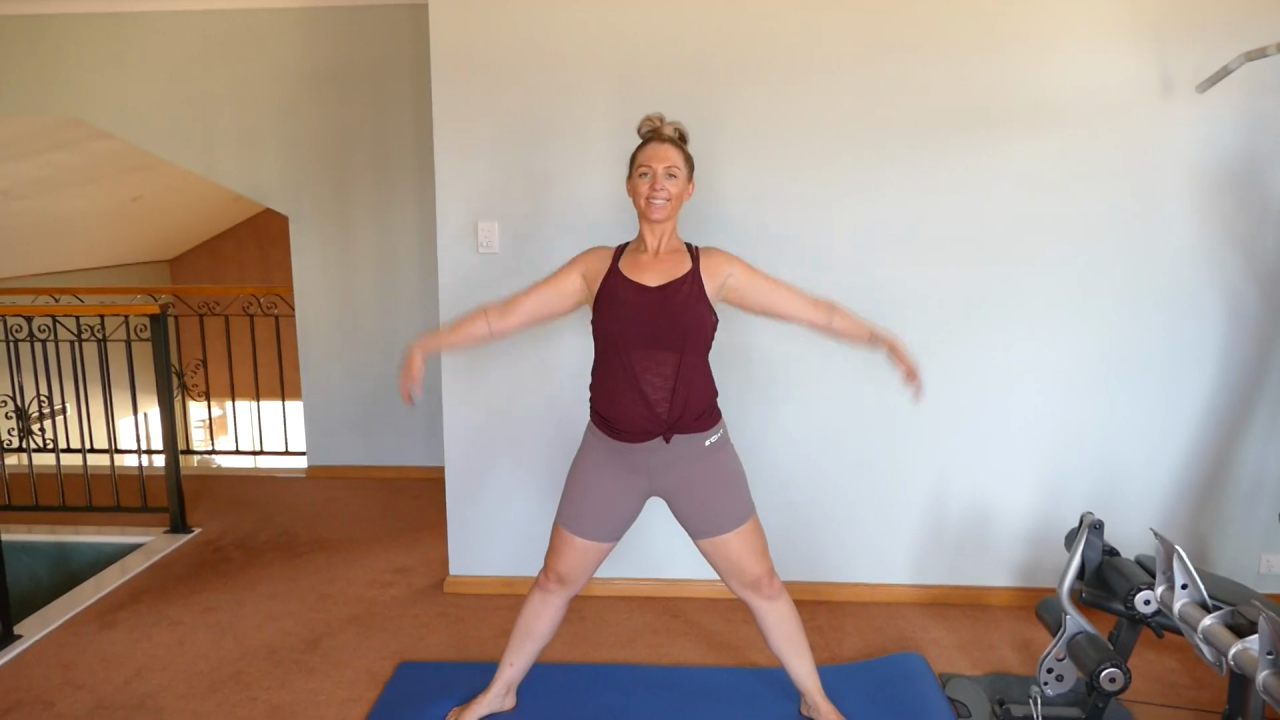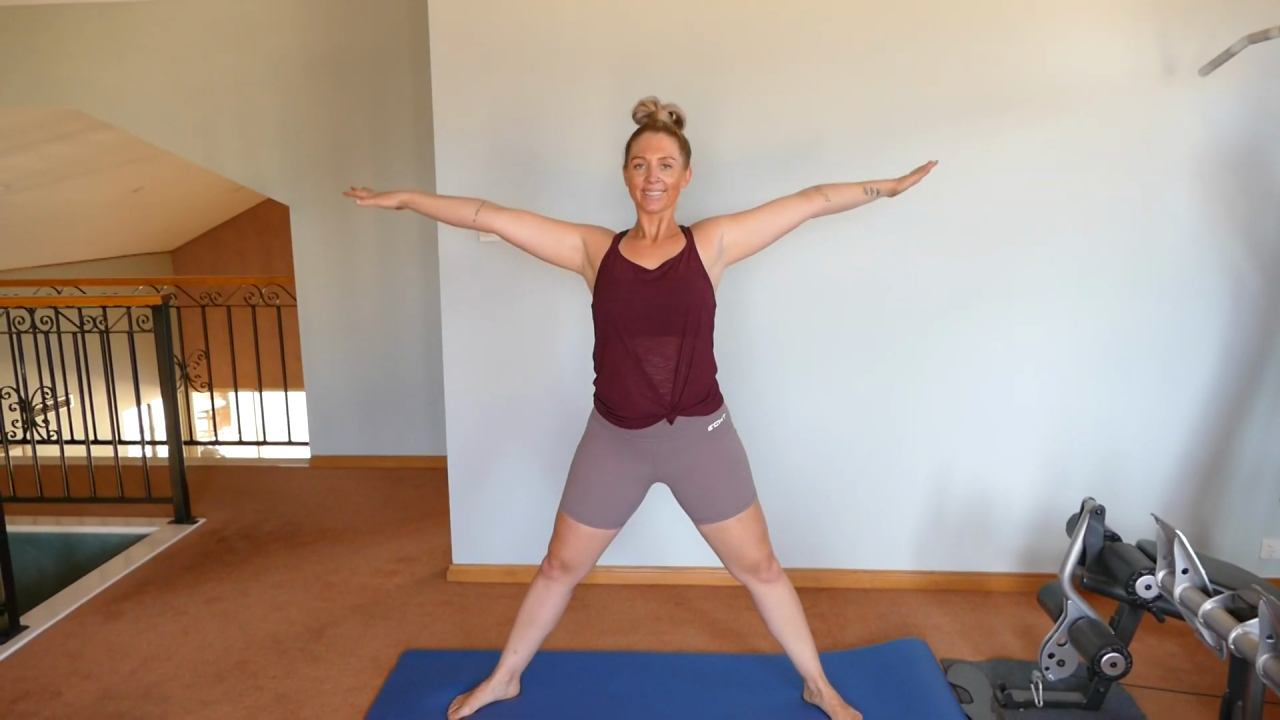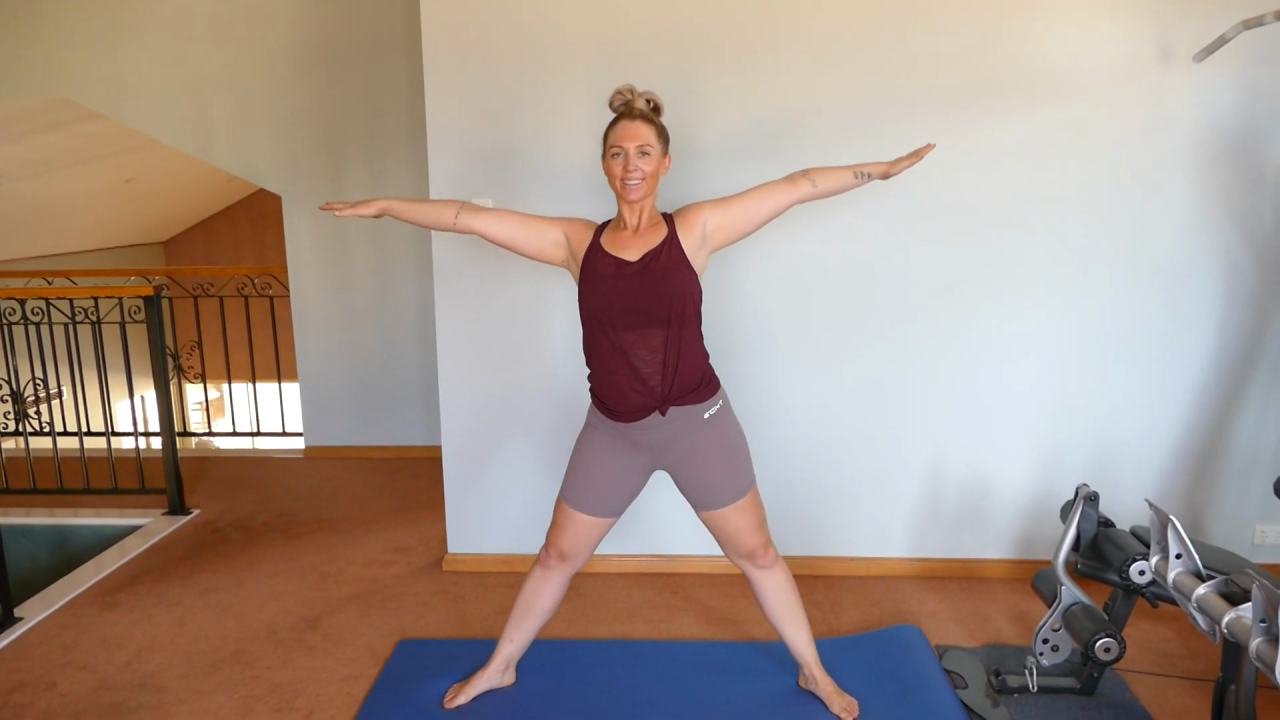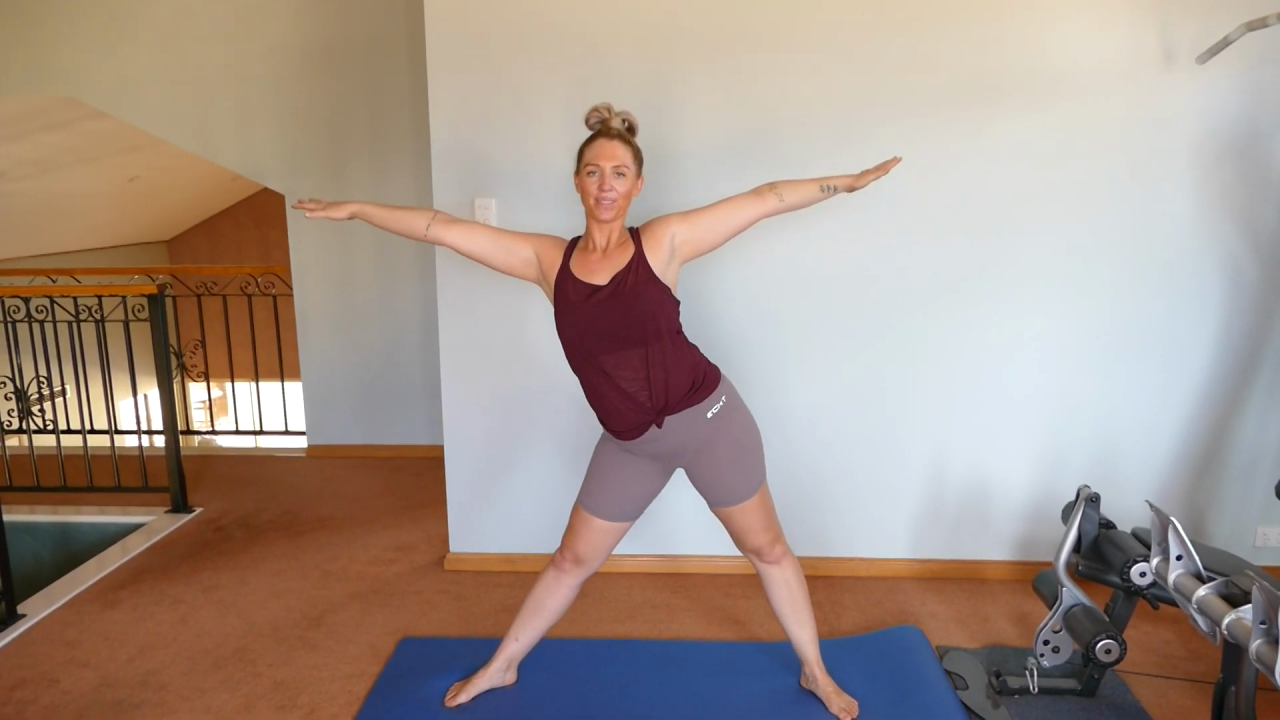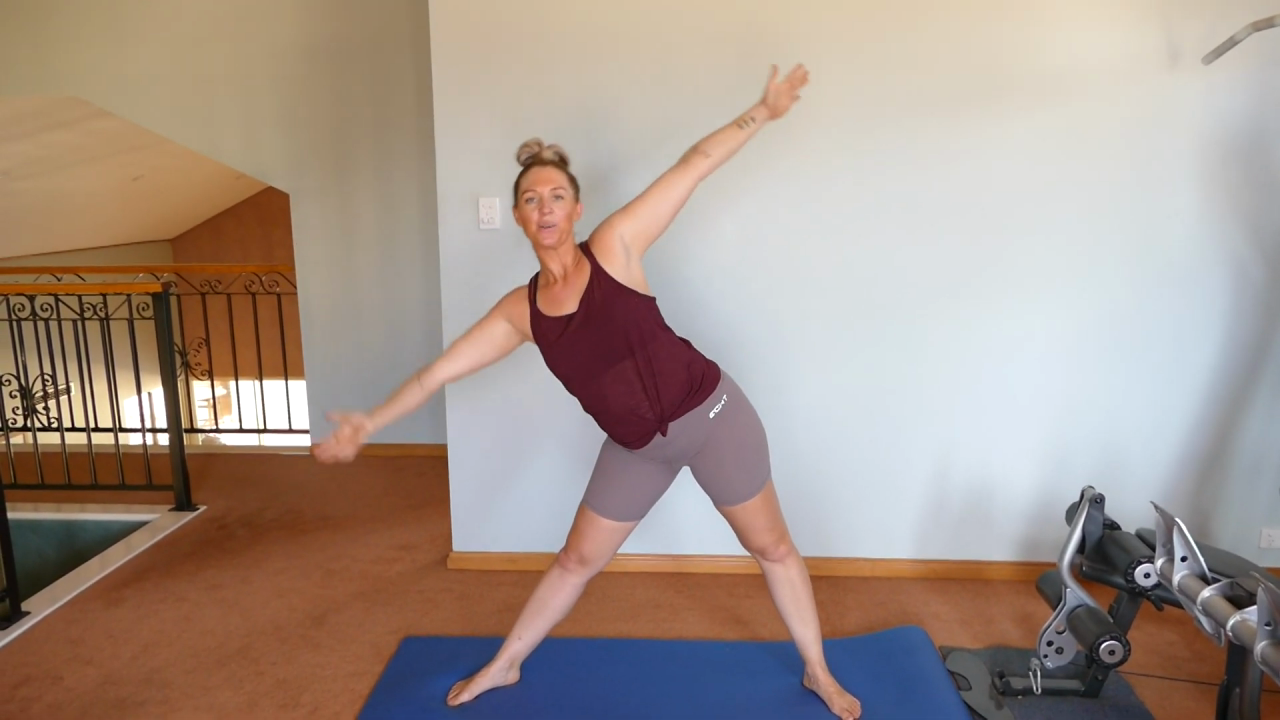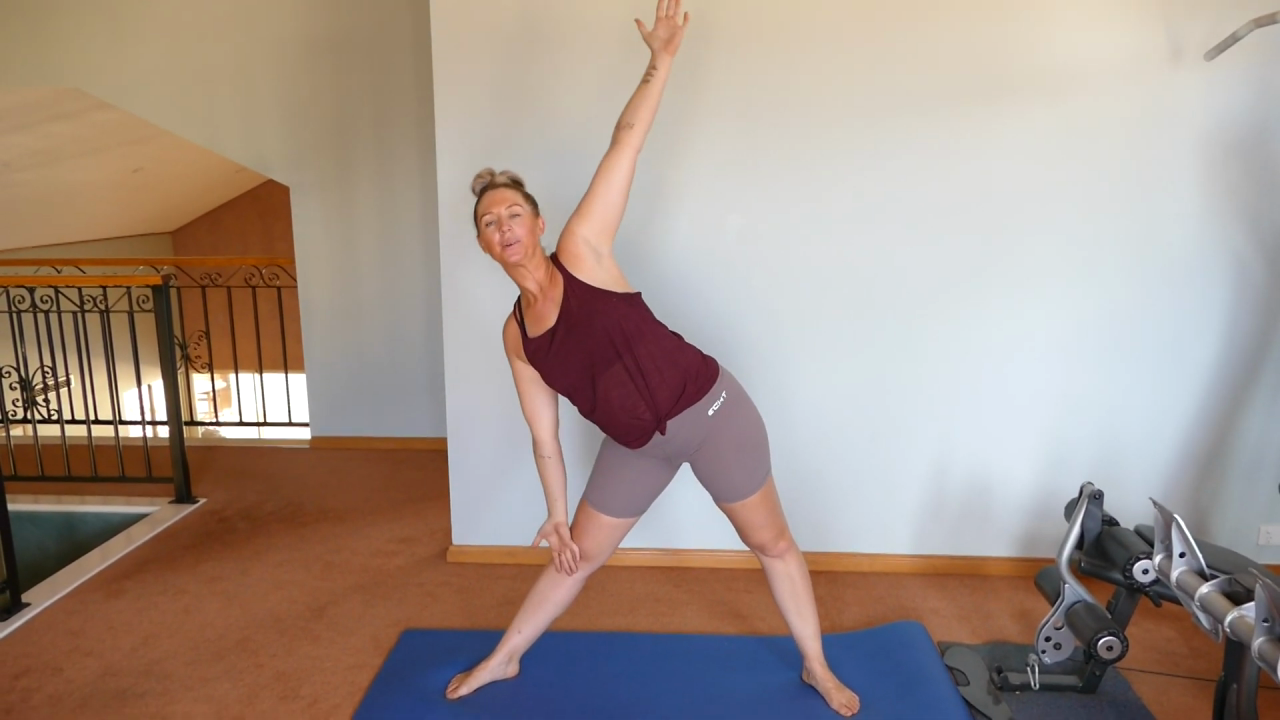
dt=0.7s
person 1, frame 1
left shoulder: (714, 268)
right shoulder: (596, 266)
left elbow: (806, 308)
right elbow: (509, 314)
left wrist: (881, 340)
right wrist: (430, 343)
left hip: (697, 450)
right hip: (610, 452)
left knee: (759, 583)
right knee: (555, 580)
person 1, frame 2
left shoulder: (712, 243)
right shoulder: (593, 249)
left elbow: (811, 201)
right elbow: (490, 216)
left wrist: (887, 186)
right wrist: (402, 198)
left hip: (701, 437)
right hip: (614, 439)
left knee: (760, 568)
right knee: (560, 568)
person 1, frame 3
left shoulder: (694, 229)
right shoulder: (577, 241)
left elbow: (795, 187)
right elbow: (470, 217)
left wrist: (878, 168)
right wrist: (382, 206)
left hip: (697, 423)
right hip: (612, 432)
left knee: (756, 553)
right knee: (558, 555)
right ankle: (500, 666)
person 1, frame 4
left shoulder: (661, 242)
right shoulder: (548, 261)
left elbow: (763, 200)
right elbow: (443, 228)
left wrist: (844, 181)
right wrist: (355, 208)
left hip: (707, 419)
right hip: (629, 441)
left knee: (766, 547)
right knee: (573, 559)
right ankle: (500, 667)
person 1, frame 5
left shoulder: (613, 246)
right shoulder: (520, 310)
left elbow: (690, 167)
right elbow: (440, 369)
left wrist: (760, 113)
right wrist: (371, 422)
left hip: (709, 415)
right hip: (637, 447)
left knee: (772, 547)
right knee: (578, 559)
right ankle: (504, 665)
person 1, frame 6
left shoulder: (580, 251)
right shoulder: (516, 336)
left elbow: (626, 143)
right elbow: (545, 436)
left wrist: (662, 59)
right wrist: (557, 514)
left hip: (707, 409)
right hip: (636, 444)
left knee: (771, 542)
right knee: (577, 554)
right ankle: (503, 658)
